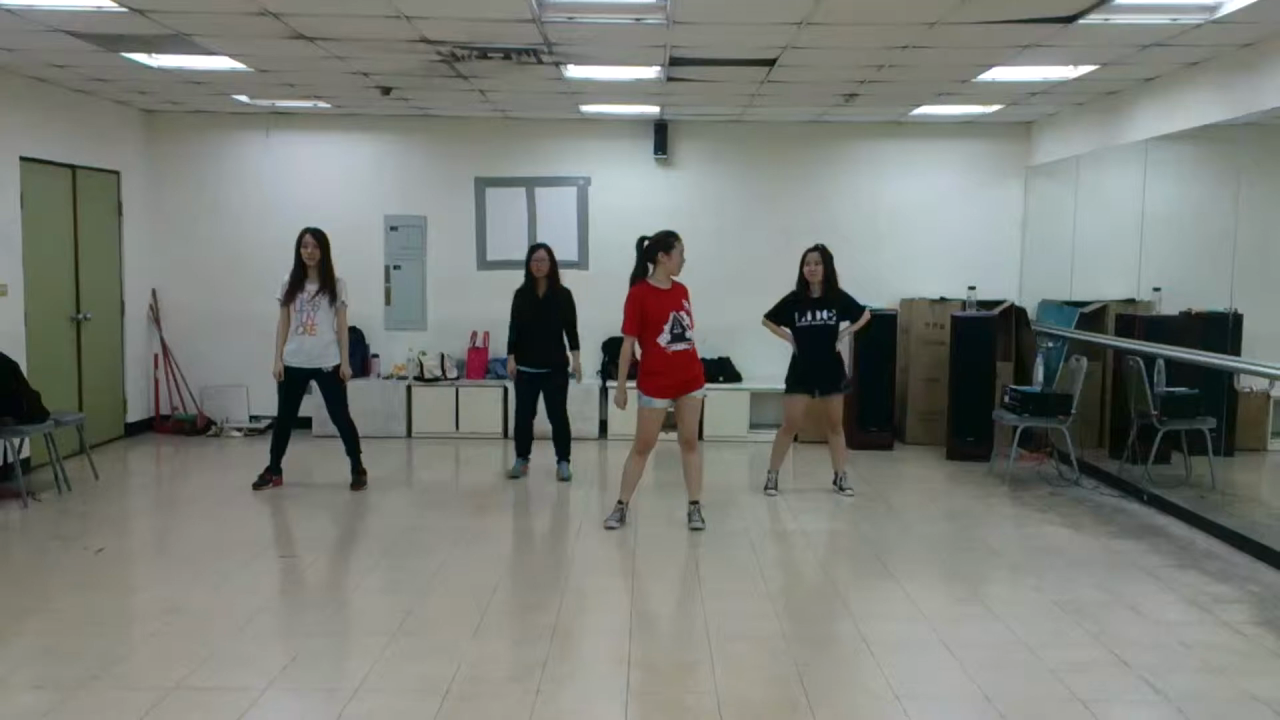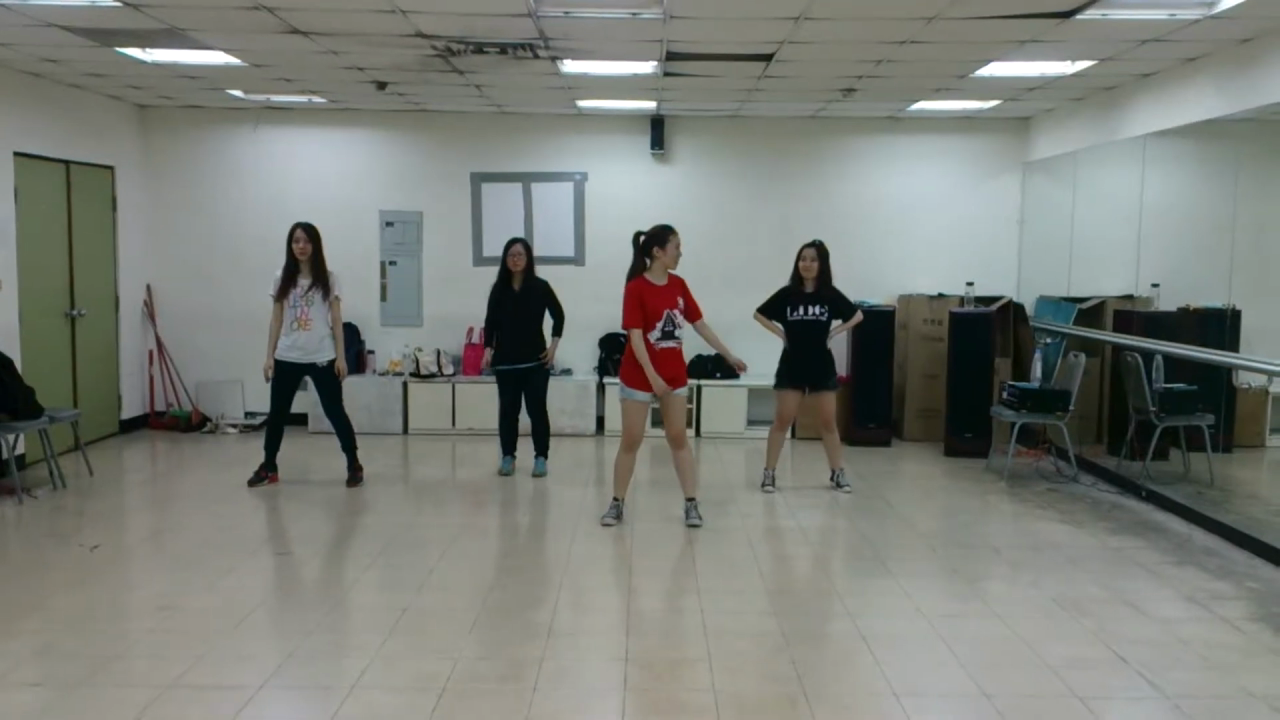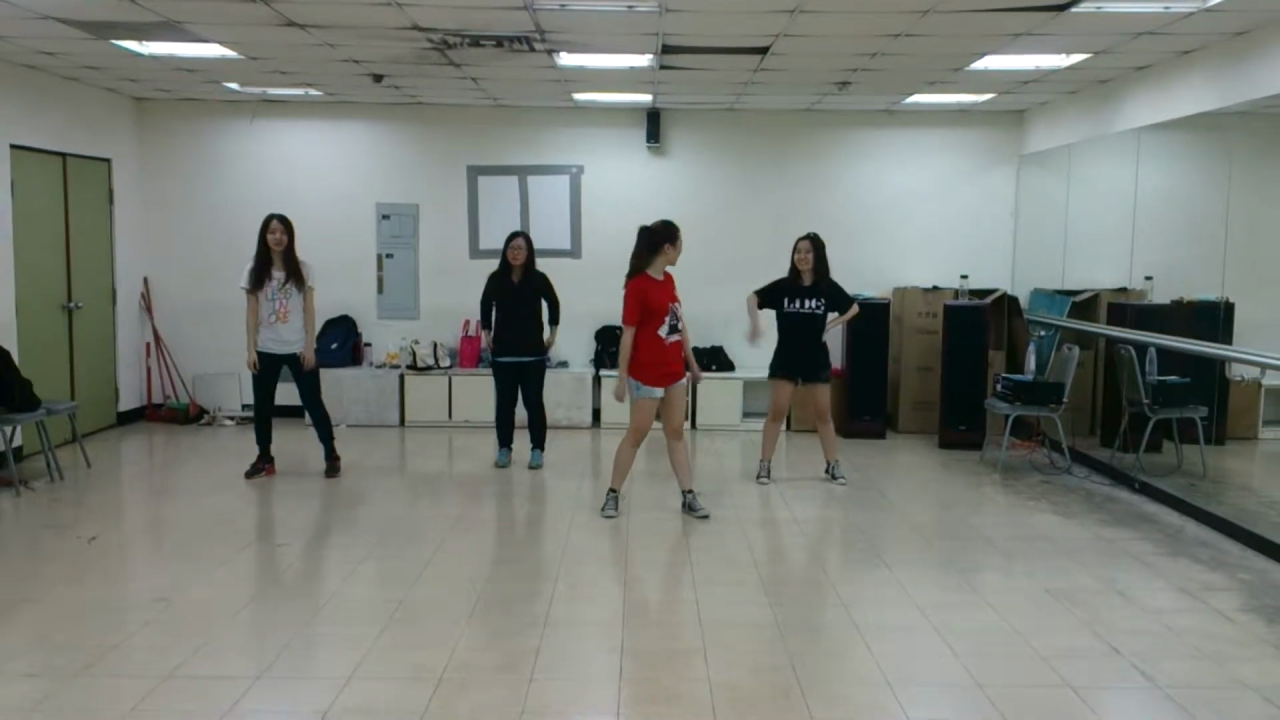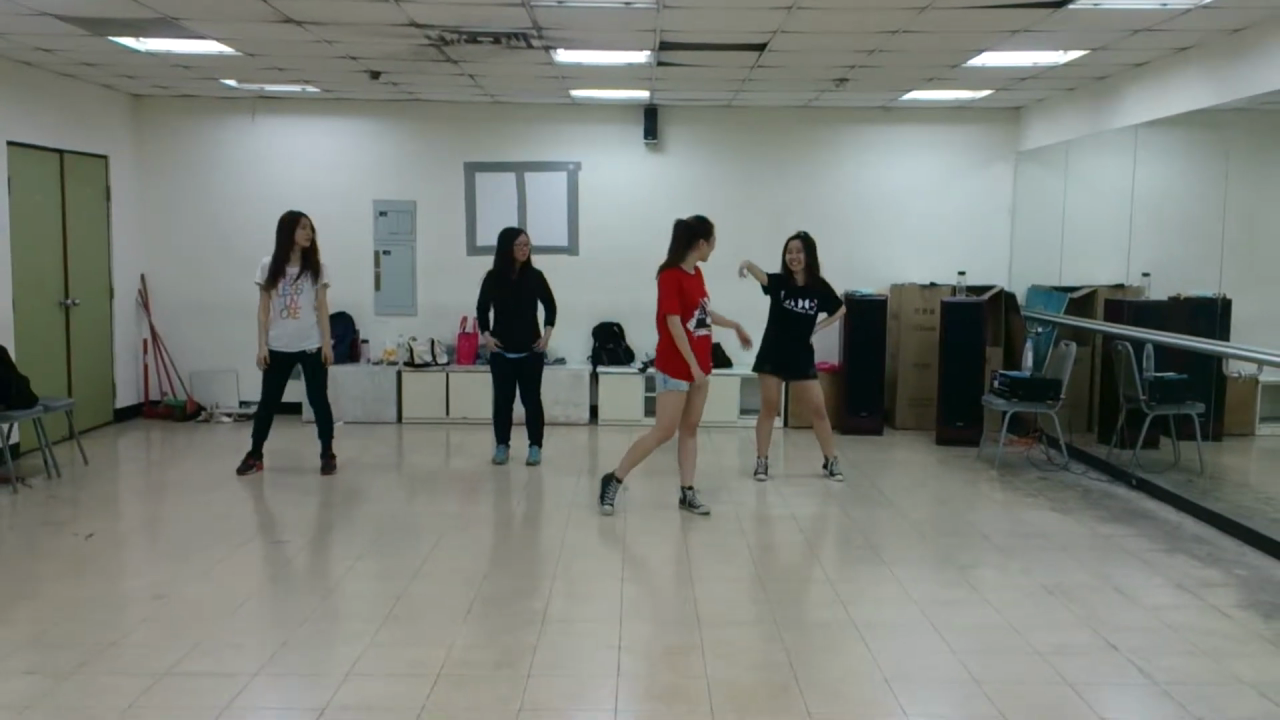
dt=0.7s
person 1, frame 1
left shoulder: (681, 290)
right shoulder: (639, 294)
right elbow: (628, 342)
left wrist: (700, 370)
right wrist: (621, 386)
left hip: (689, 379)
right hip: (655, 383)
left knee: (690, 442)
right knee: (643, 445)
left ankle: (695, 507)
right ankle: (621, 506)
person 1, frame 2
left shoulder: (679, 285)
right shoulder: (636, 287)
left elbow: (699, 324)
right elbow: (634, 336)
left wrist: (729, 356)
right wrist: (652, 376)
left hip: (676, 375)
right hip: (638, 377)
left knee: (678, 440)
right knee: (630, 441)
left ankle: (691, 503)
right ankle: (617, 503)
person 1, frame 3
left shoulder: (668, 280)
right shoulder: (638, 285)
right elbow: (628, 334)
left wrist: (692, 362)
right wrist: (622, 377)
left hip: (674, 371)
right hip: (647, 374)
left knee: (676, 433)
right knee: (636, 435)
left ankle: (688, 496)
right ankle: (613, 494)
person 1, frame 4
left shoulder: (696, 273)
right shoulder: (670, 276)
right elbow: (674, 324)
left wrist: (736, 327)
right wrist: (693, 364)
left hip: (698, 365)
right hip: (675, 366)
left knee: (689, 429)
right knee: (663, 431)
left ankle: (687, 492)
right ankle: (613, 480)
person 2, frame 1
left shoulder: (335, 285)
right shoulder: (290, 284)
left elbow: (342, 326)
right elbow: (283, 324)
left wrist: (345, 362)
right wrist: (278, 359)
left hip: (327, 363)
right hip: (294, 363)
left knee: (340, 416)
right knee: (284, 417)
left ankle: (358, 470)
right ankle: (273, 471)
person 2, frame 2
left shoulder: (328, 279)
right shoulder: (282, 279)
left elbow: (336, 320)
right elbow: (276, 320)
left wrist: (341, 356)
right wrist: (269, 356)
left hip: (322, 358)
right hip: (287, 358)
left knee: (335, 412)
right knee: (277, 412)
left ankle: (354, 466)
right ankle: (269, 467)
person 2, frame 3
left shoulder: (302, 269)
right shoulder: (255, 271)
left elbow: (309, 310)
right elbow: (252, 313)
left wrist: (310, 346)
right wrist: (251, 349)
left hip: (298, 348)
right hip: (267, 350)
left knee: (313, 402)
right knee: (262, 406)
left ankle: (331, 456)
right ankle: (264, 459)
person 2, frame 4
left shoulder: (316, 266)
right shoulder: (269, 266)
left elbow: (322, 307)
right elbow: (264, 308)
left wrist: (327, 342)
right wrist: (262, 345)
left hip: (311, 346)
right hip: (279, 347)
left knee: (319, 400)
right knee: (268, 401)
left ankle: (328, 454)
right ankle: (255, 455)
person 3, frame 1
left shoulder: (838, 297)
right shoulder: (794, 300)
left elbow: (865, 315)
right elbow: (767, 320)
left wrist: (843, 334)
right wrist: (789, 338)
left hip: (831, 369)
right hip: (801, 371)
left knee: (835, 426)
right knee: (790, 426)
left ankle: (840, 477)
right ankle: (772, 475)
person 3, frame 2
left shoulder: (831, 295)
right shoulder: (787, 294)
left elbow: (857, 316)
right elbow: (759, 314)
left wrist: (834, 332)
right wrist: (780, 332)
left hip: (821, 366)
right hip: (791, 366)
left knee: (828, 423)
right knee: (782, 421)
left ankle: (837, 473)
right ankle: (769, 472)
person 3, frame 3
left shoulder: (828, 287)
right shoulder: (783, 286)
left elbow: (853, 308)
right elbow: (754, 298)
left wrist: (829, 326)
right wrist: (755, 324)
left hip: (815, 359)
right hip: (785, 358)
left knee: (823, 414)
right knee: (777, 413)
left ankle: (833, 465)
right ankle: (764, 464)
person 3, frame 4
left shoulder: (819, 287)
right shoulder: (779, 282)
left elbow: (840, 310)
right elbow: (762, 277)
left wrist: (818, 327)
right wrist: (748, 266)
left hip: (802, 357)
right hip: (773, 355)
left knee: (818, 410)
right knee: (769, 408)
left ankle: (831, 461)
right ankle: (761, 461)
person 4, frame 1
left shoulder: (562, 294)
right shoulder: (522, 294)
left elbow: (571, 329)
right elbow: (514, 328)
left wrist: (576, 359)
right wrist: (511, 358)
left hip: (555, 365)
right hip: (526, 365)
left knee: (558, 414)
right knee: (523, 413)
left ankle: (563, 462)
right ankle: (521, 459)
person 4, frame 2
left shoulder: (540, 286)
right shoulder: (499, 288)
left elbow: (558, 316)
right elbow: (490, 322)
left wrist: (553, 345)
right wrist: (488, 349)
left hip: (535, 360)
right hip: (505, 360)
left knee: (537, 409)
right knee: (508, 410)
left ankle: (541, 458)
right ankle: (508, 457)
person 4, frame 3
left shoulder: (538, 279)
right shoulder: (496, 279)
left elbow: (553, 304)
right elbow: (486, 305)
left wrist: (553, 333)
right wrist: (486, 332)
left hip: (533, 352)
right hip: (503, 352)
left knee: (533, 402)
right knee: (504, 402)
left ankle: (537, 450)
right ankle: (504, 449)
person 4, frame 4
left shoulder: (535, 276)
right shoulder: (493, 277)
left elbow: (550, 305)
right elbow: (482, 308)
left wrist: (547, 333)
right wrist: (486, 334)
left hip: (531, 348)
right hip: (501, 349)
left knee: (531, 398)
right knee: (503, 398)
left ankle: (535, 446)
right ankle: (502, 445)
